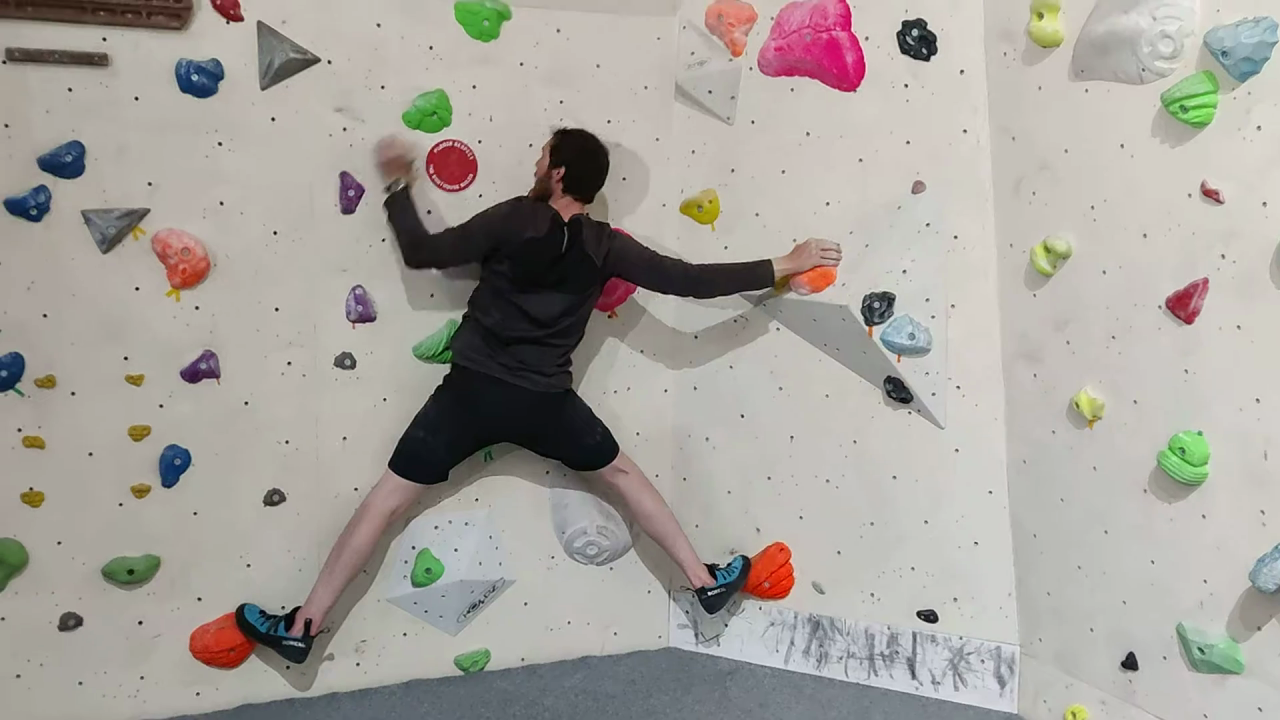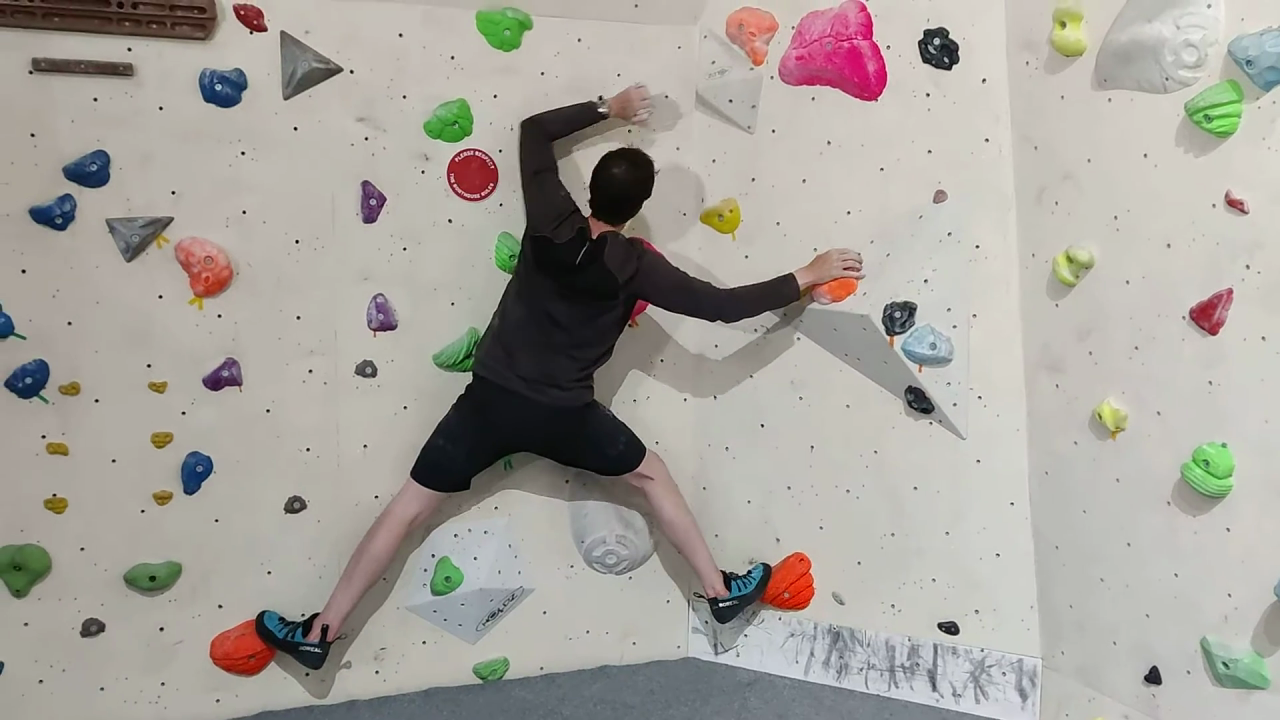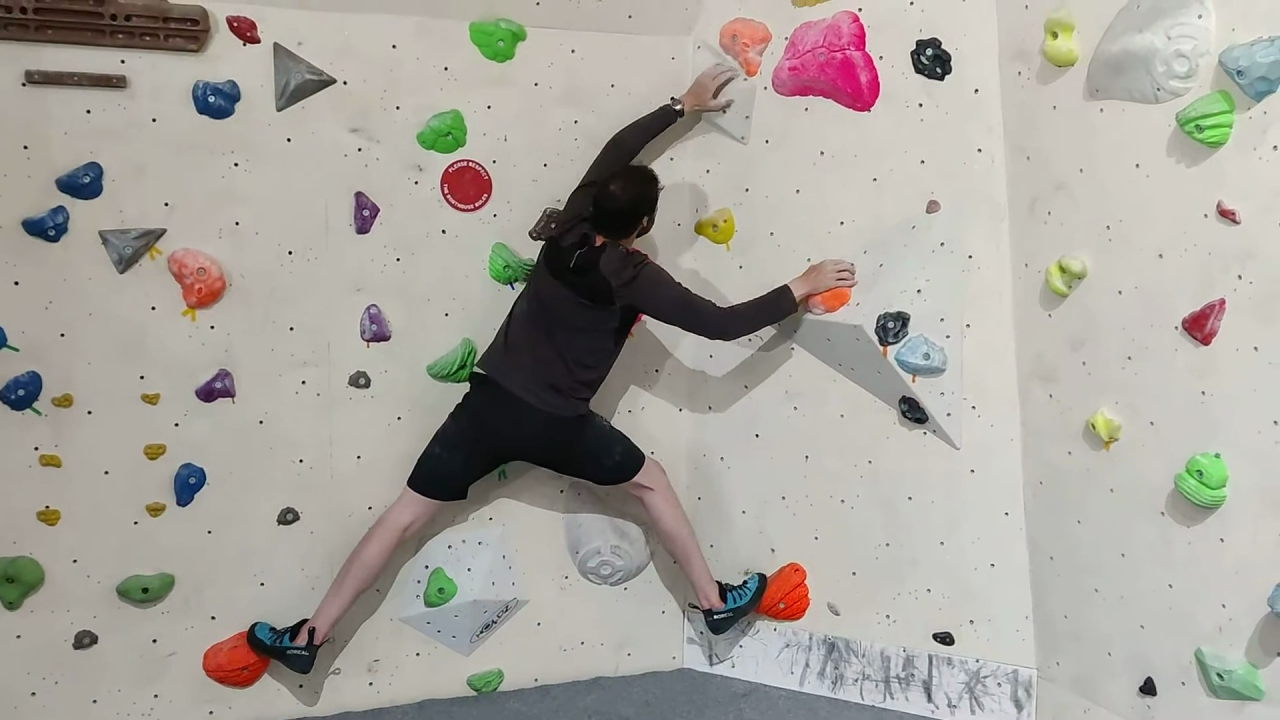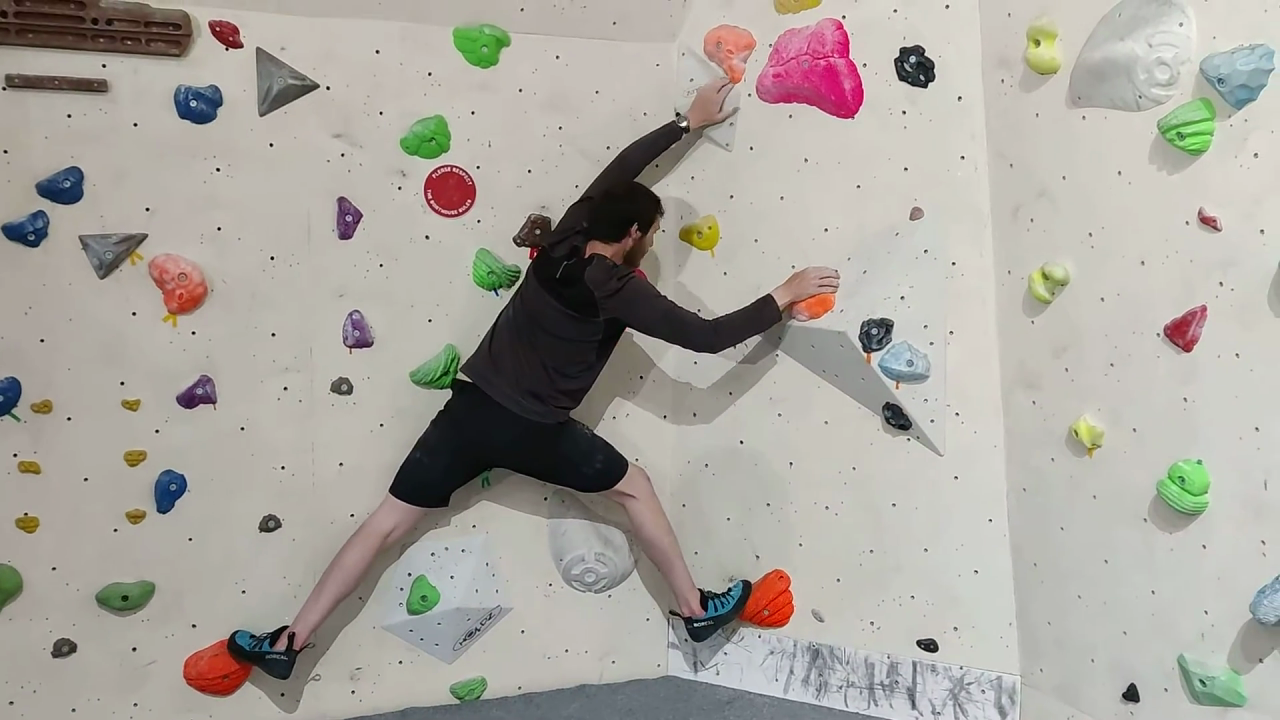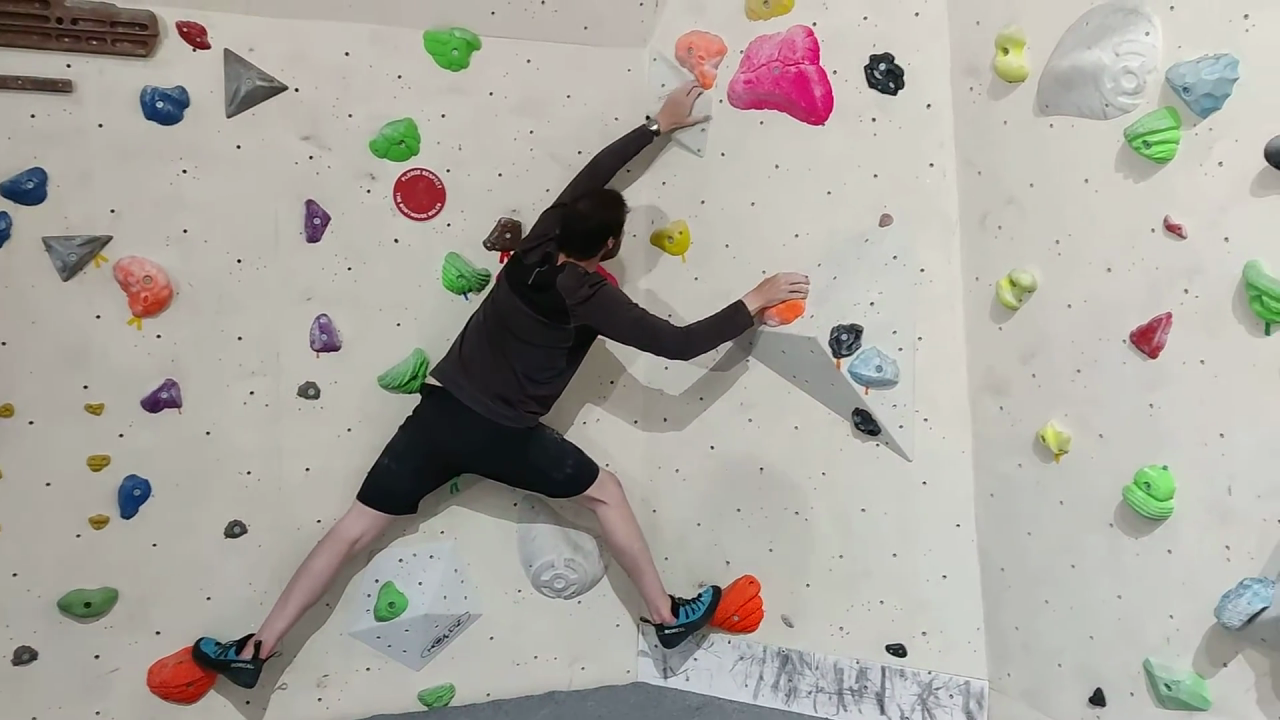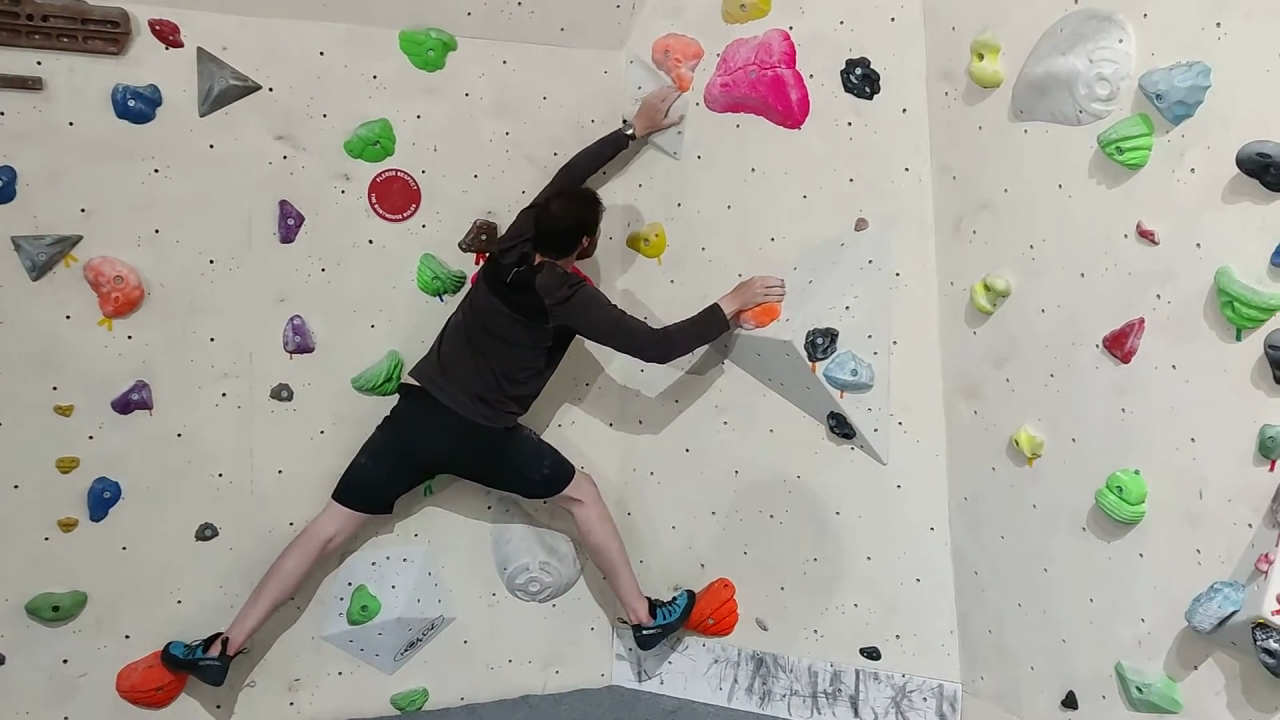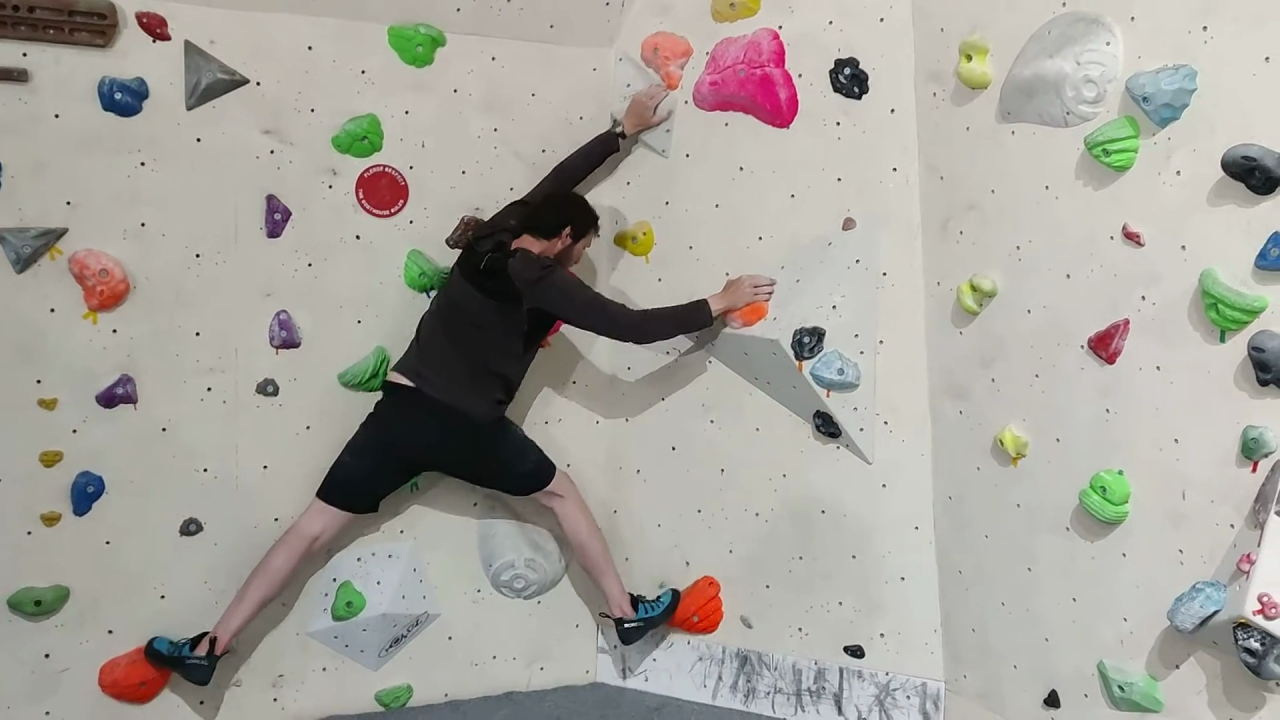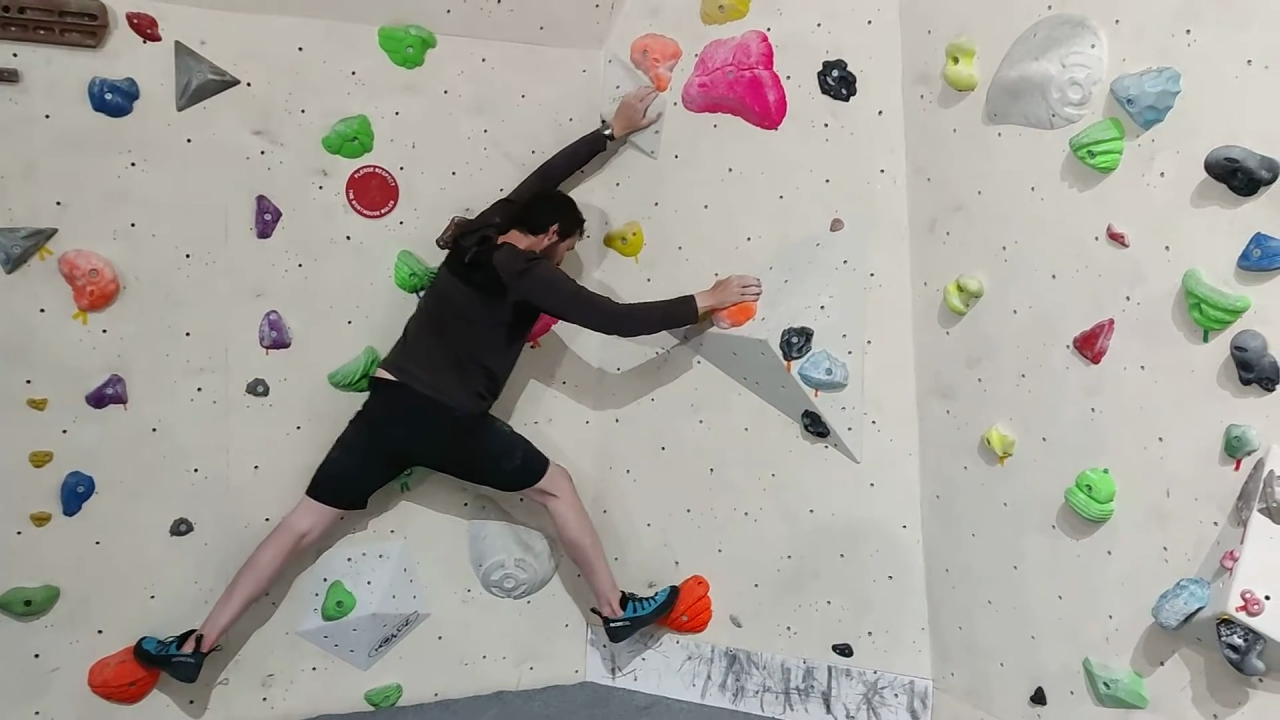
dt=0.5s
person 1, frame 1
left shoulder: (514, 219)
right shoulder: (604, 246)
left elbow: (420, 252)
right elbow: (692, 280)
left wrist: (396, 183)
right wrist: (783, 265)
left hip: (472, 391)
right hip: (544, 402)
left knee: (386, 498)
right knee: (623, 473)
left ankle: (303, 626)
right ankle: (704, 582)
person 1, frame 2
left shoulder: (550, 218)
right shoulder: (633, 265)
left elbow: (531, 131)
right elbow: (722, 305)
left wrist: (605, 108)
right wrist: (806, 276)
left hip: (492, 400)
right hip: (564, 415)
left knee: (408, 506)
right knee: (652, 474)
left ankle: (319, 631)
right ankle: (719, 590)
person 1, frame 3
left shoulder: (570, 226)
right shoulder: (632, 277)
left elbow: (616, 151)
right elbow: (722, 323)
left wrist: (682, 107)
right wrist: (801, 288)
left hip: (489, 404)
right hip: (556, 425)
left knee: (403, 515)
right knee: (651, 482)
left ankle: (309, 636)
right ankle: (714, 602)
person 1, frame 4
left shoulder: (566, 237)
right shoulder: (619, 289)
left elbow: (621, 167)
right elbow: (708, 337)
left wrist: (686, 123)
right wrist: (784, 297)
left hip: (470, 410)
right hip: (534, 432)
left knee: (385, 523)
right knee: (634, 487)
left ankle: (288, 642)
right ankle: (694, 609)
person 1, frame 5
left shoulder: (539, 241)
right shoulder: (590, 297)
left elbow: (592, 171)
right elbow: (681, 343)
left wrist: (657, 125)
right wrist: (755, 301)
left hip: (439, 413)
right hip: (501, 435)
left knee: (353, 530)
right knee: (606, 492)
left ankle: (254, 651)
right ankle: (665, 616)
person 1, frame 6
left shoulder: (516, 243)
right shoulder: (569, 298)
left elbow: (567, 175)
right elbow: (659, 345)
left wrist: (632, 130)
right wrist: (731, 305)
left hip: (417, 413)
right hip: (479, 435)
left knee: (327, 530)
right knee: (582, 495)
left ankle: (224, 648)
right ankle: (642, 617)
person 1, frame 7
left shoulder: (493, 234)
right shoulder: (542, 282)
left elbow: (556, 180)
right elbow: (632, 326)
left wrist: (623, 131)
right wrist: (716, 305)
left hip: (399, 411)
right hip: (463, 428)
left knee: (311, 529)
right knee: (562, 491)
left ankle: (210, 648)
right ankle: (625, 610)
person 1, frame 8
left shoulder: (478, 233)
right shoulder: (529, 274)
left elbow: (542, 177)
right elbow: (621, 320)
left wrist: (611, 132)
right wrist: (705, 301)
left hip: (388, 407)
right hip: (449, 424)
left knee: (300, 526)
right knee: (556, 486)
left ankle: (197, 645)
right ankle: (615, 610)
